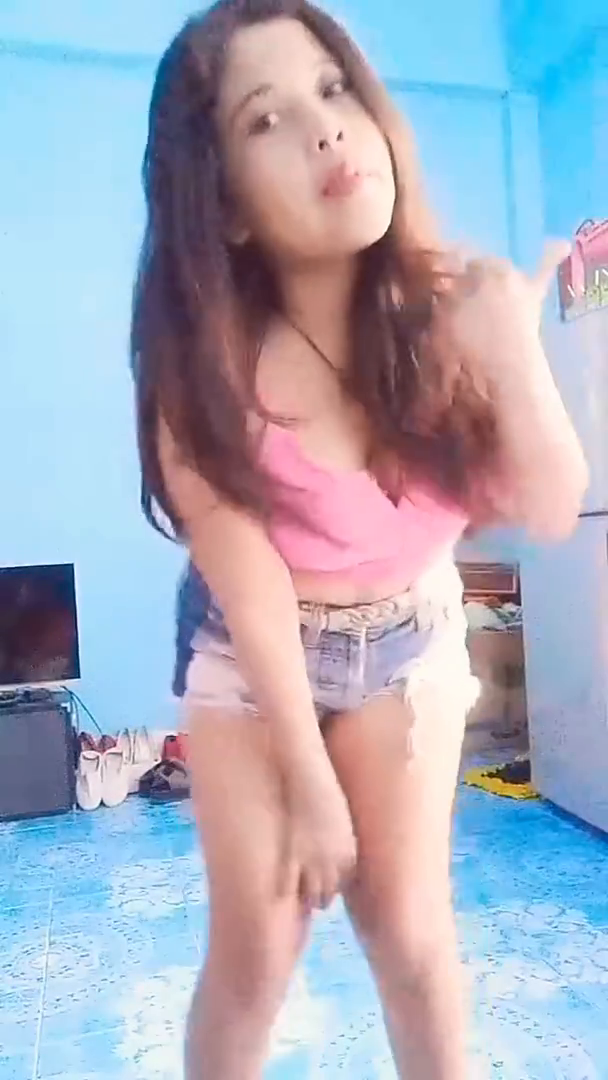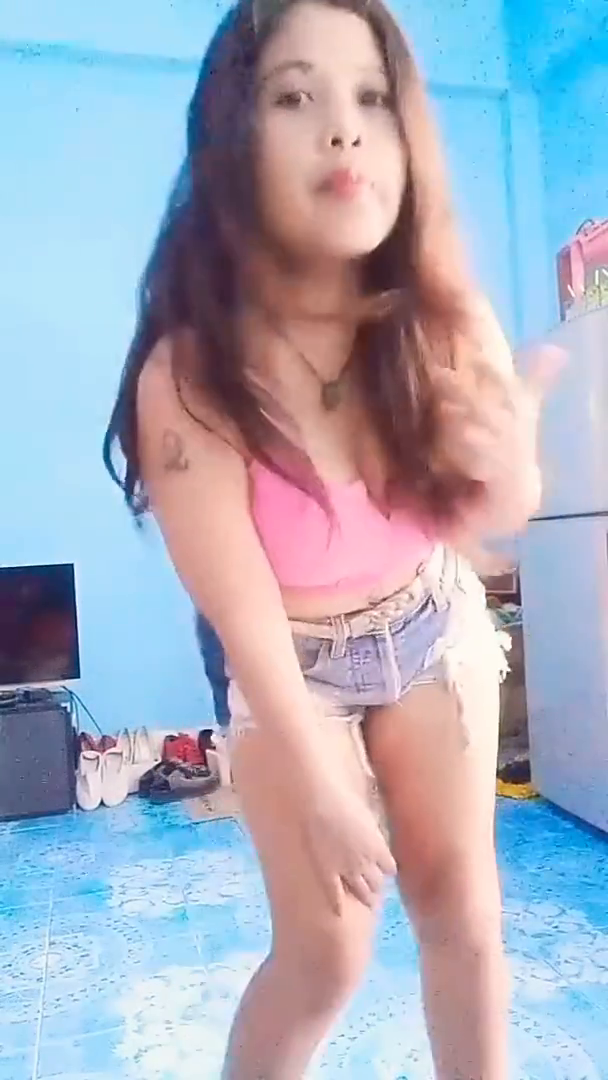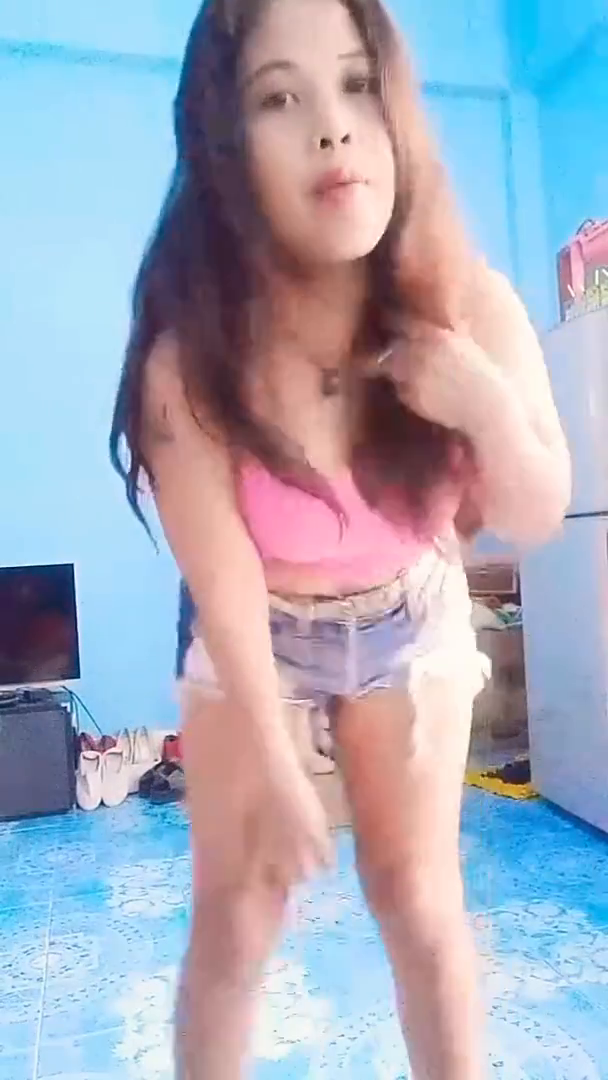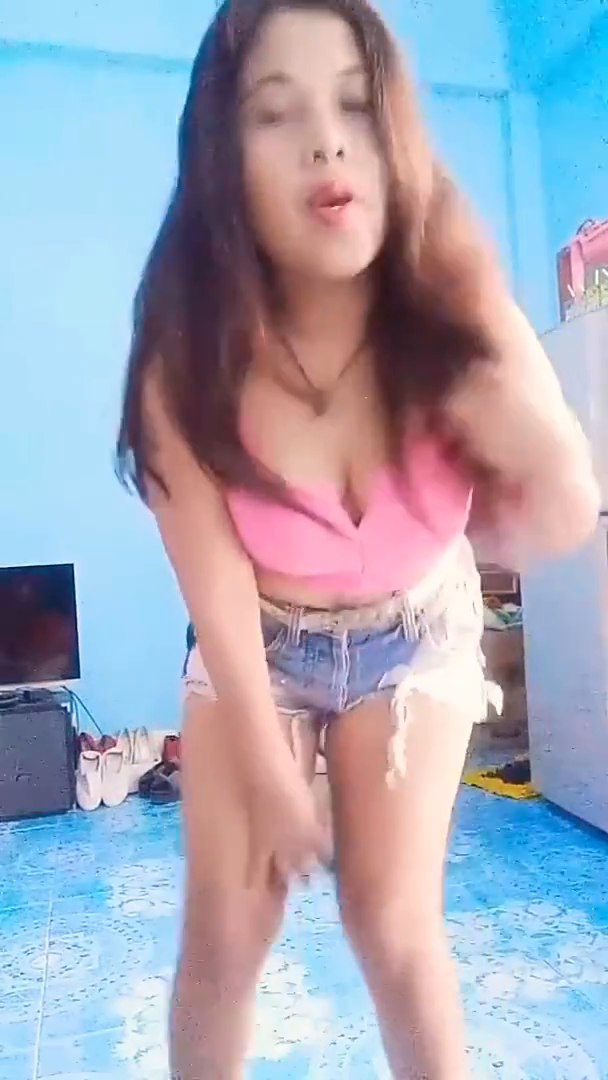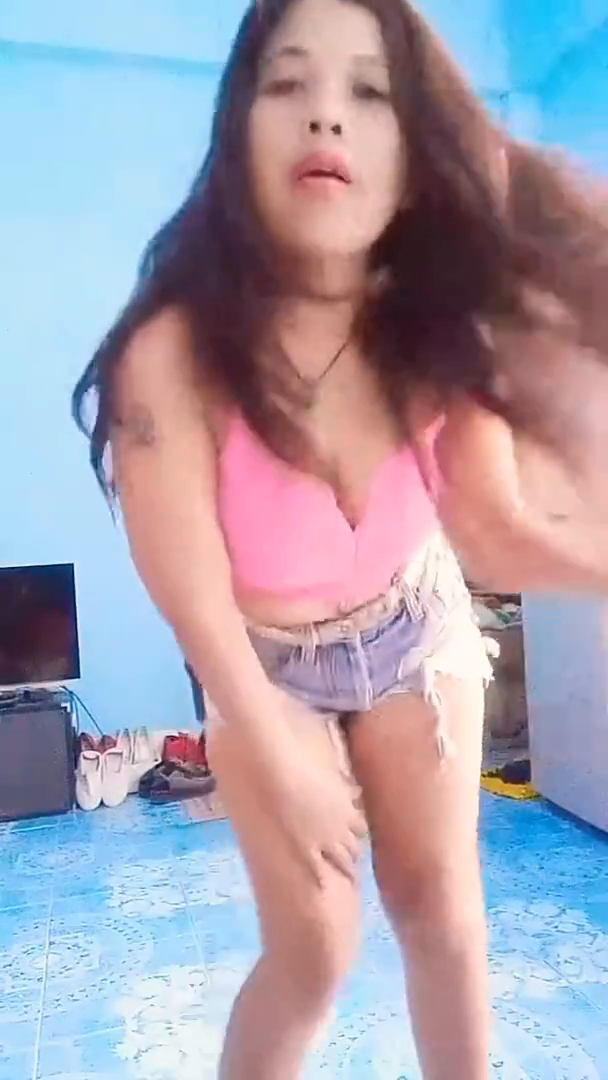
dt=0.3s
person 1, frame 1
left shoulder: (457, 305)
right shoulder: (204, 371)
left elbow: (550, 515)
right elbow: (251, 599)
left wrist: (517, 374)
right wrist: (308, 786)
left hip: (409, 642)
right hip: (253, 658)
left knee: (406, 918)
right knee: (254, 941)
person 1, frame 2
left shoulder: (447, 319)
right shoulder: (186, 377)
left elbow: (494, 519)
right elbow: (245, 614)
left wrist: (509, 462)
right wrist: (323, 799)
left hip: (434, 628)
right hip: (290, 665)
left knee: (463, 906)
right knee: (327, 951)
person 1, frame 3
left shoulder: (466, 305)
right shoulder: (194, 355)
left elbow: (537, 515)
right elbow: (224, 583)
left wrist: (492, 418)
right wrist: (270, 770)
left hip: (410, 625)
right hip: (259, 640)
left knee: (421, 904)
right knee: (236, 914)
person 1, frame 4
left shoulder: (466, 322)
right shoulder: (191, 363)
right elbow: (218, 592)
right wrist: (268, 773)
left hip: (415, 642)
right hip: (257, 647)
left knee: (391, 924)
right knee: (225, 928)
person 1, frame 5
left shoulder: (445, 335)
right shoulder: (170, 356)
left elbow: (486, 523)
right elbow: (196, 604)
right wrist: (286, 776)
left hip: (413, 633)
right hip: (260, 664)
left knee: (444, 912)
right knee: (316, 944)
